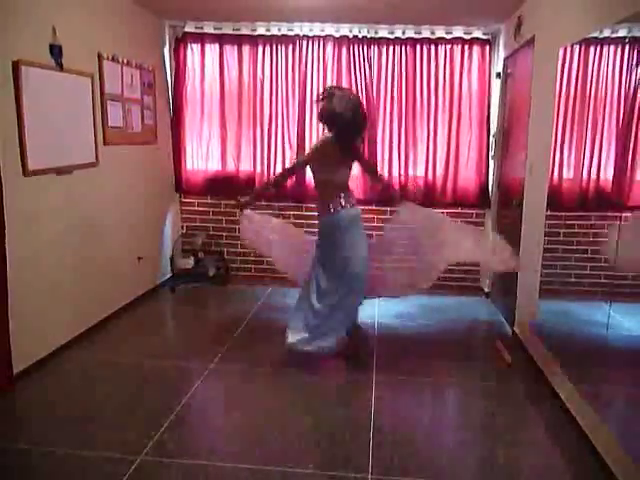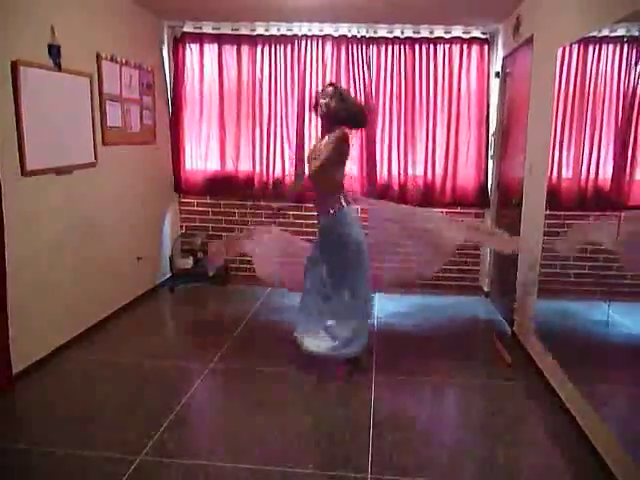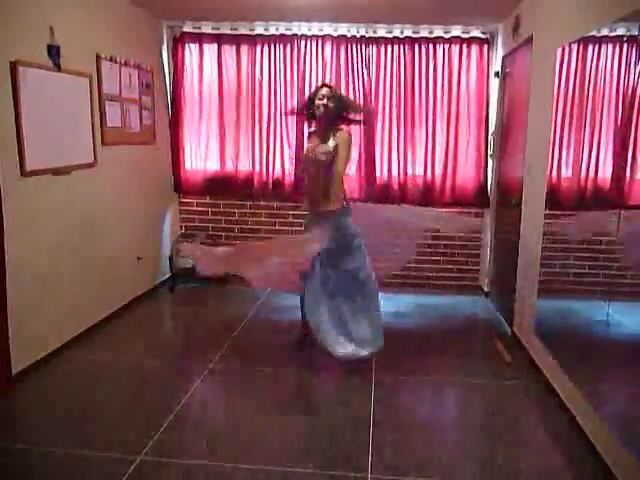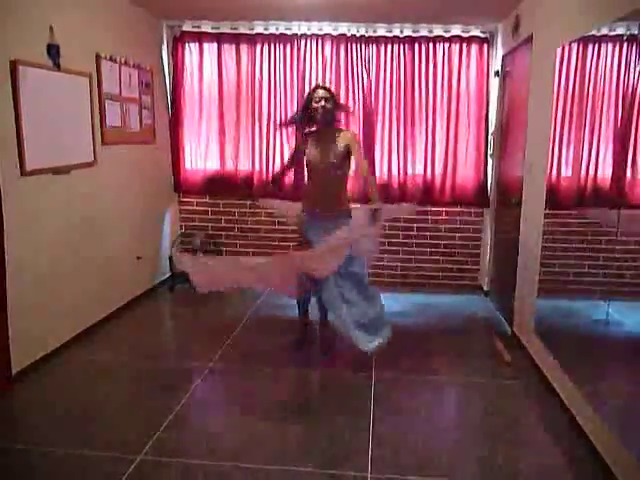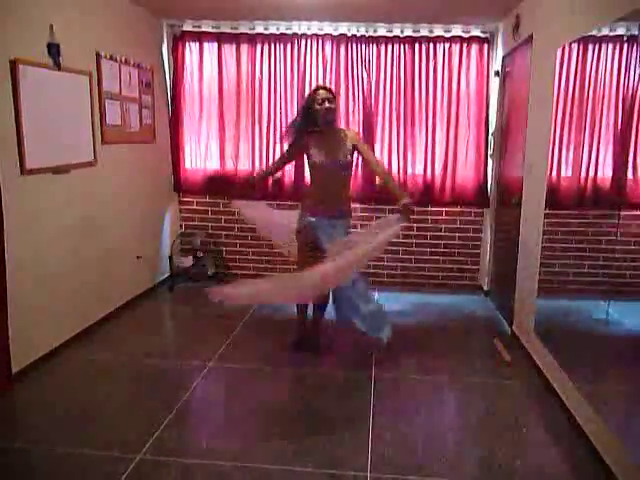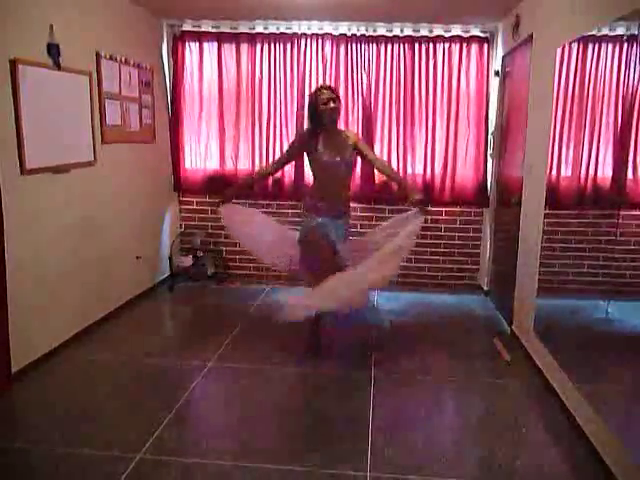
dt=0.1s
person 1, frame 1
left shoulder: (327, 142)
right shoulder: (349, 141)
left elbow: (290, 172)
right elbow: (373, 171)
left wrist: (252, 197)
right wrist: (394, 192)
left hip: (336, 215)
right hip: (347, 209)
left knee: (330, 278)
right knee: (329, 275)
right ankle: (349, 327)
person 1, frame 2
left shoulder: (339, 136)
right shoulder: (328, 136)
left elbow: (317, 171)
left hip: (335, 214)
right hip: (330, 211)
left knee: (338, 277)
right knee: (317, 272)
left ankle: (342, 340)
right ankle: (331, 332)
person 1, frame 3
left shoulder: (343, 135)
right shoulder: (311, 138)
left elbow: (339, 169)
left wrist: (333, 203)
left hip: (337, 216)
right hip: (315, 214)
left knee: (339, 278)
right knee: (306, 274)
left ankle: (350, 336)
right ankle: (308, 328)
person 1, frame 4
left shoulder: (347, 137)
right shoulder: (305, 139)
left elbow: (363, 168)
right elbow: (290, 165)
left wrist: (375, 201)
right wrist: (273, 182)
left hip: (338, 218)
right hip: (310, 216)
left knee: (336, 277)
right knee: (305, 276)
left ankle: (324, 329)
right ankle: (304, 329)
person 1, frame 5
left shoulder: (352, 137)
right shoulder: (306, 140)
left elbow: (375, 165)
right elbow: (279, 164)
left wrist: (401, 195)
right wrist: (253, 182)
left hip: (340, 217)
right hip: (313, 214)
left ankle: (315, 331)
right ankle: (302, 329)
person 1, frame 6
left shoulder: (351, 138)
right shoulder: (308, 138)
left elbow: (378, 163)
right elbow: (277, 165)
left wrist: (409, 190)
right wrist: (237, 188)
left hip: (339, 217)
right hip: (316, 214)
left knee: (323, 276)
right knee: (323, 275)
left ankle: (314, 333)
right ankle: (314, 332)
